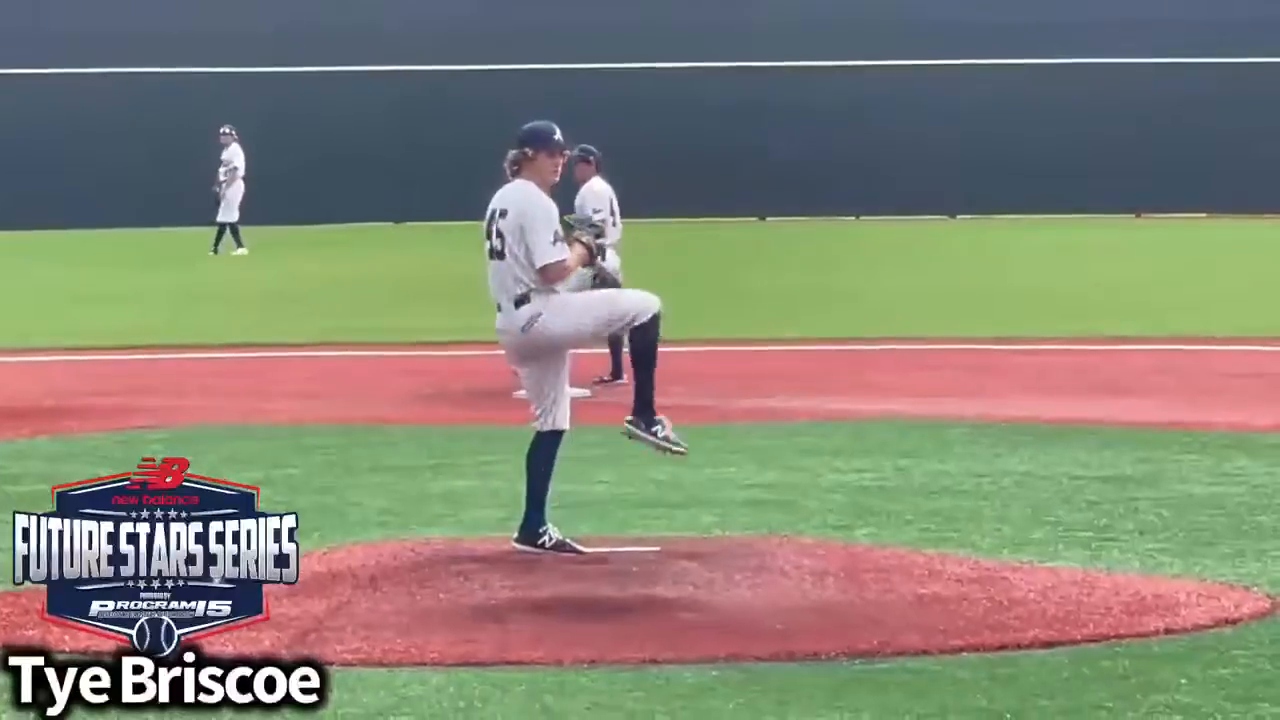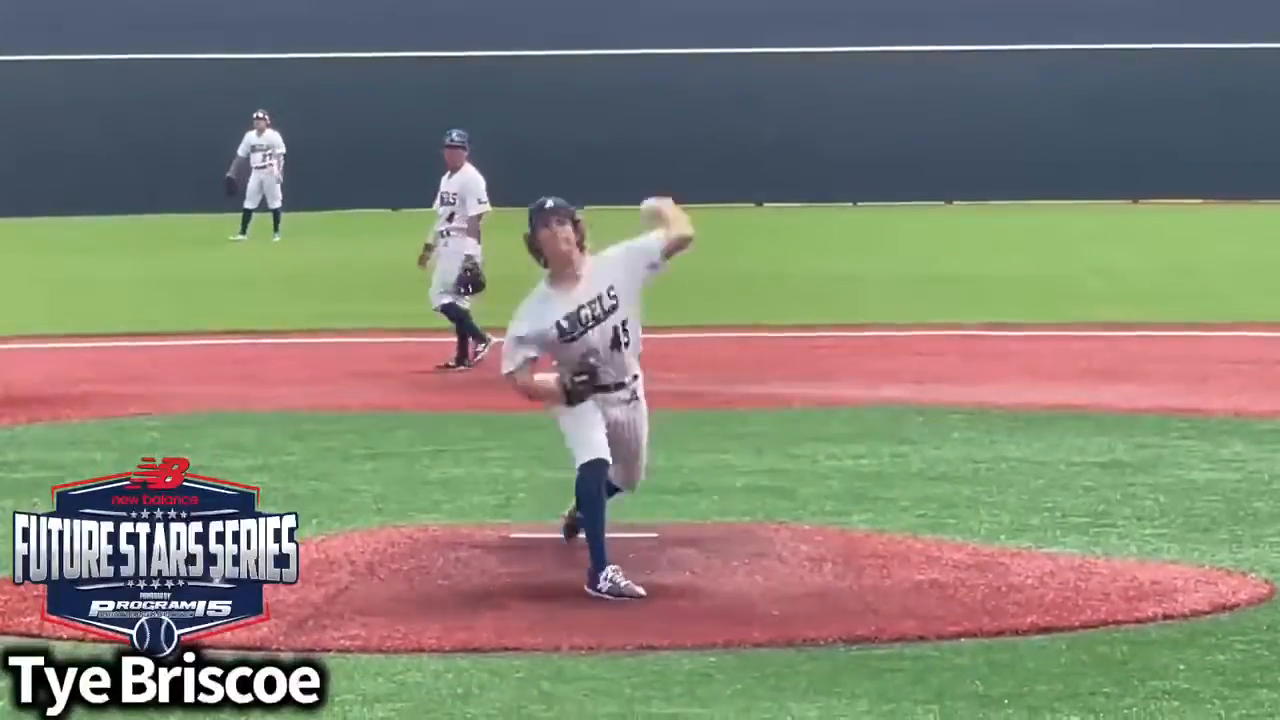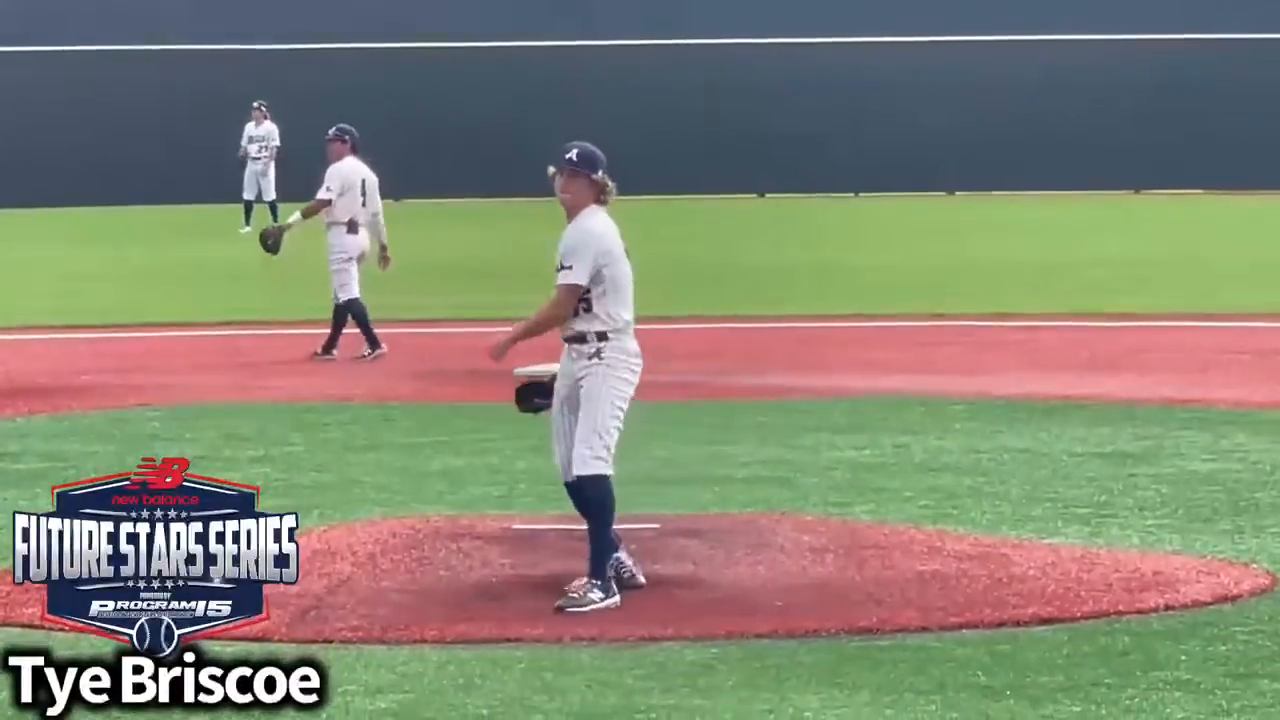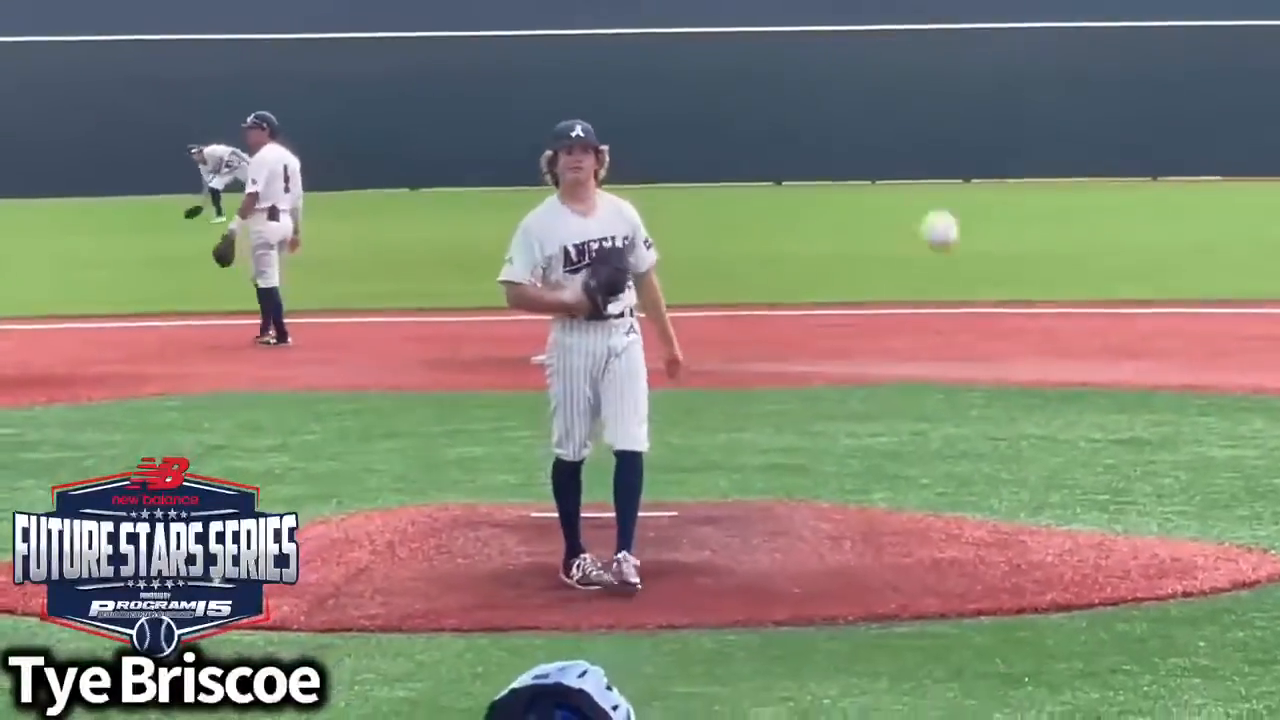
dt=1s
person 1, frame 1
left shoulder: (500, 200)
right shoulder: (535, 202)
right elbow: (552, 272)
left wrist: (566, 246)
right wrist: (580, 251)
left hip: (513, 327)
right hip: (543, 318)
left knee: (550, 422)
right knee: (645, 308)
left ankle: (533, 529)
right ankle: (645, 418)
person 1, frame 2
left shoulder: (615, 262)
right shoulder: (534, 310)
left elbow: (682, 236)
right elbow: (517, 377)
right wrist: (554, 391)
left hip: (625, 392)
right hip: (577, 400)
left knee: (625, 479)
right knee: (594, 462)
left ankle: (583, 513)
right ankle: (601, 570)
person 1, frame 3
left shoulder: (588, 231)
right shoulder: (580, 231)
left elbow: (562, 307)
left wrist: (510, 339)
right wrist: (563, 363)
left hip: (608, 358)
right hip: (578, 358)
left knee: (588, 461)
right knee: (572, 468)
left ankle: (602, 579)
right ankle: (610, 553)
person 1, frame 4
left shoulder: (623, 214)
right shoulder: (537, 224)
left elbow: (646, 282)
right elbow: (514, 294)
left wrist: (671, 341)
right wrist: (571, 302)
left hip: (624, 338)
right hip: (571, 346)
left knee: (626, 446)
right knee: (569, 452)
left ankle: (625, 553)
right ankle: (573, 555)
person 2, frame 1
left shoulder: (591, 190)
right shoulder: (605, 189)
left elbow: (597, 228)
left wrist: (598, 263)
left hip: (597, 259)
right hip: (608, 259)
right ankle: (616, 373)
person 2, frame 2
left shoulder: (471, 178)
right shoulder: (446, 178)
left elbow: (475, 219)
left wrist: (471, 253)
right wrist: (429, 245)
left hip: (461, 246)
right hip: (447, 244)
left knee: (440, 298)
right knee: (457, 300)
left ankle: (481, 339)
right ankle: (462, 357)
person 2, frame 3
left shoulder: (338, 169)
right shoulder: (368, 173)
left elbow: (321, 203)
right elbow: (376, 213)
left wrist: (291, 221)
right wrist: (383, 246)
left hip: (342, 235)
right hip: (361, 235)
left knee: (346, 295)
right knee: (344, 293)
left ankle: (374, 344)
right ankle: (330, 346)
person 2, frame 4
left shoulder: (261, 158)
right shoulder: (290, 157)
left elbow: (251, 198)
right elbow: (297, 199)
left wrist: (234, 225)
right wrist: (296, 230)
left hip: (265, 222)
right hip: (284, 221)
left knee: (267, 278)
right knee: (263, 275)
left ankle: (281, 334)
right ankle: (267, 327)
